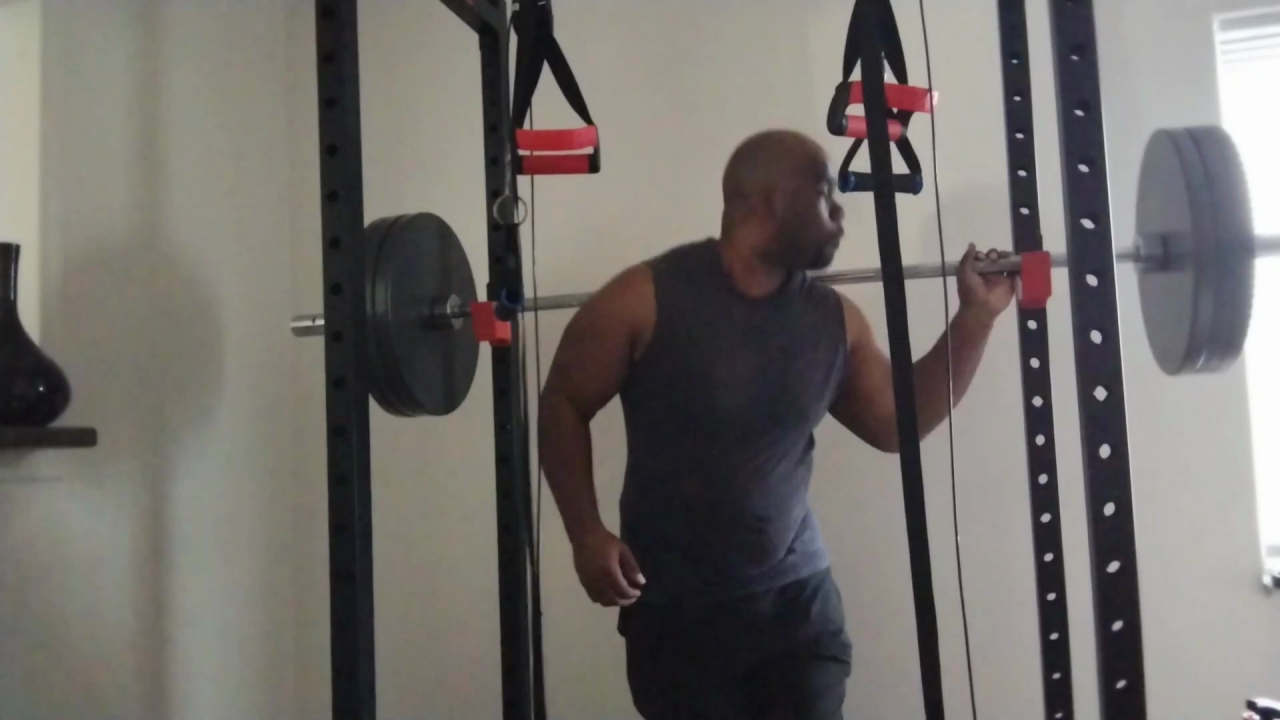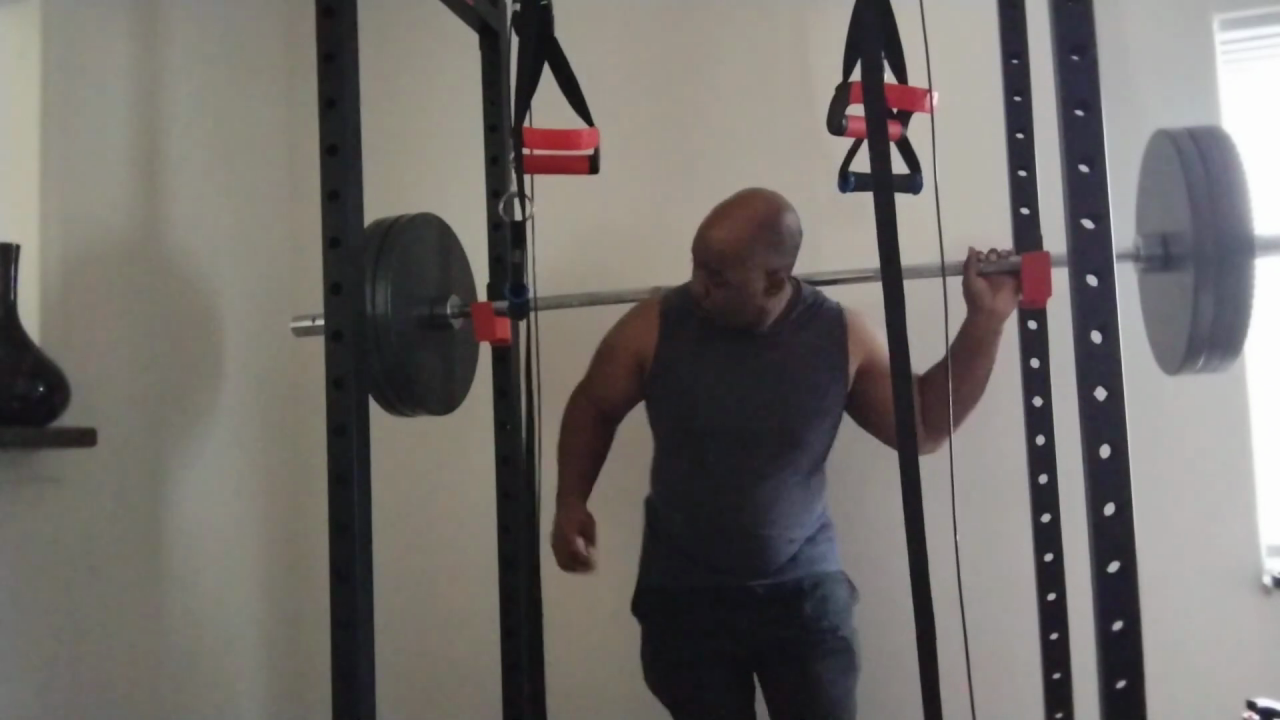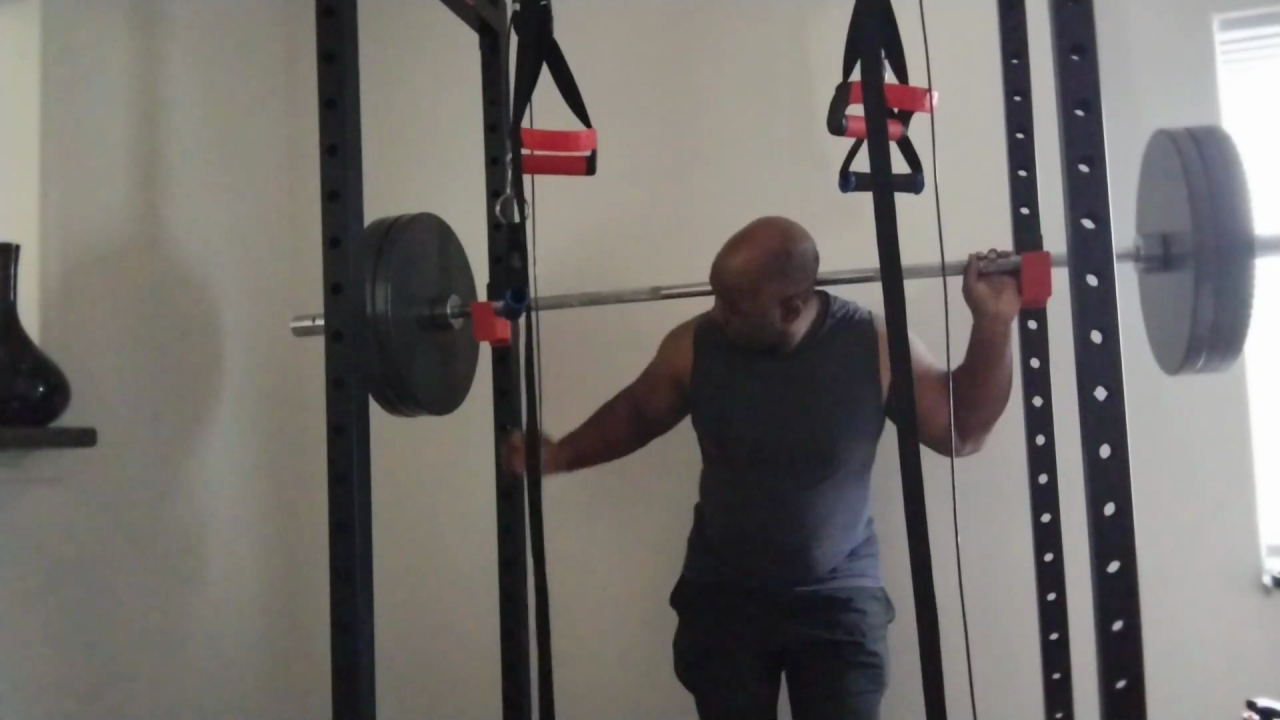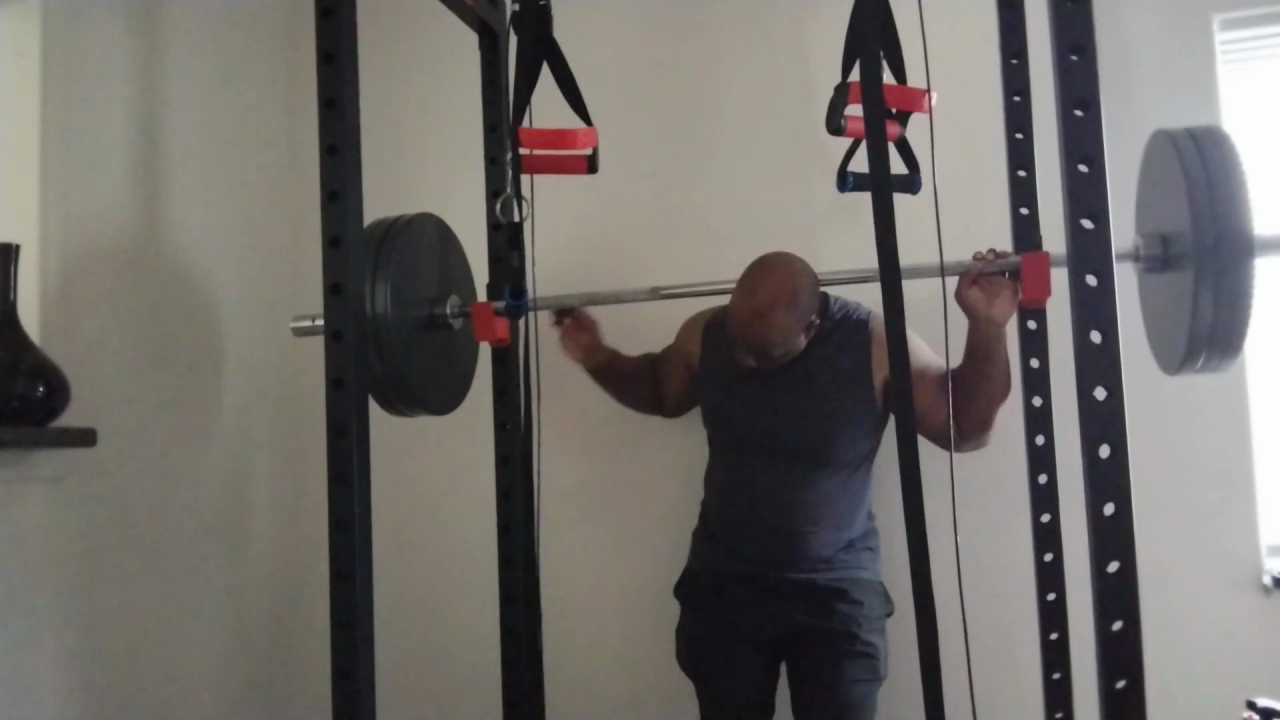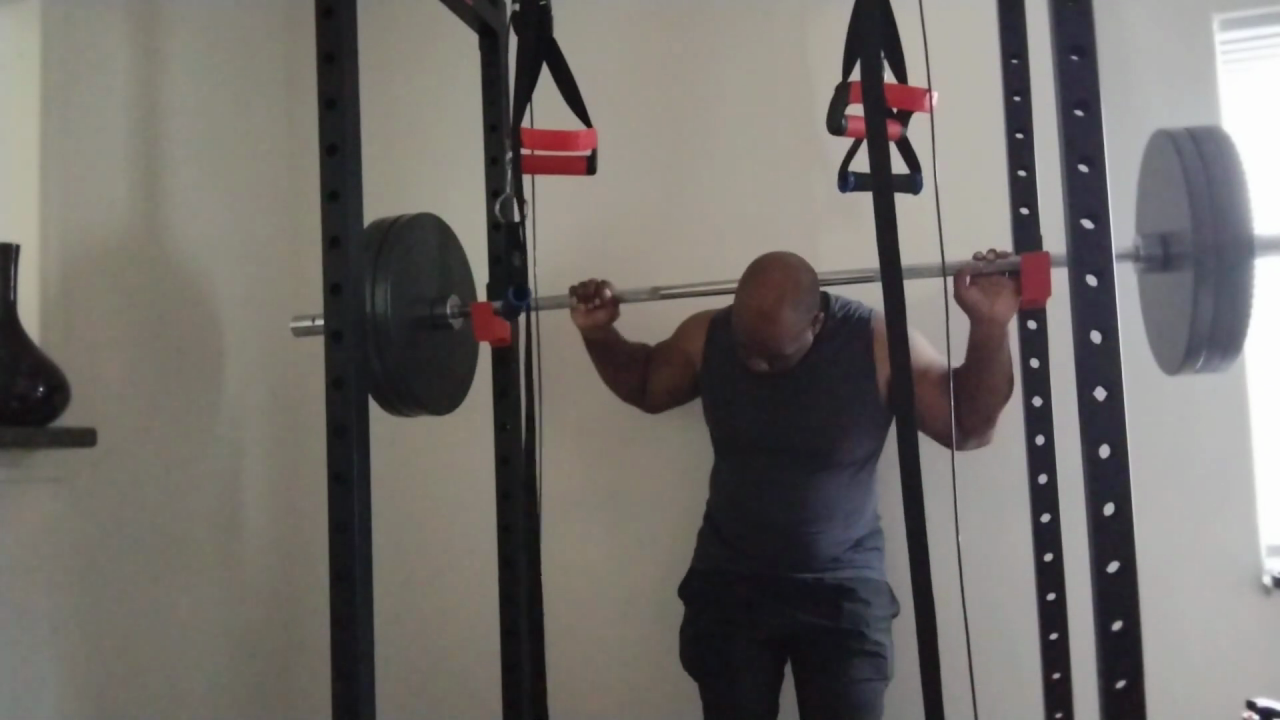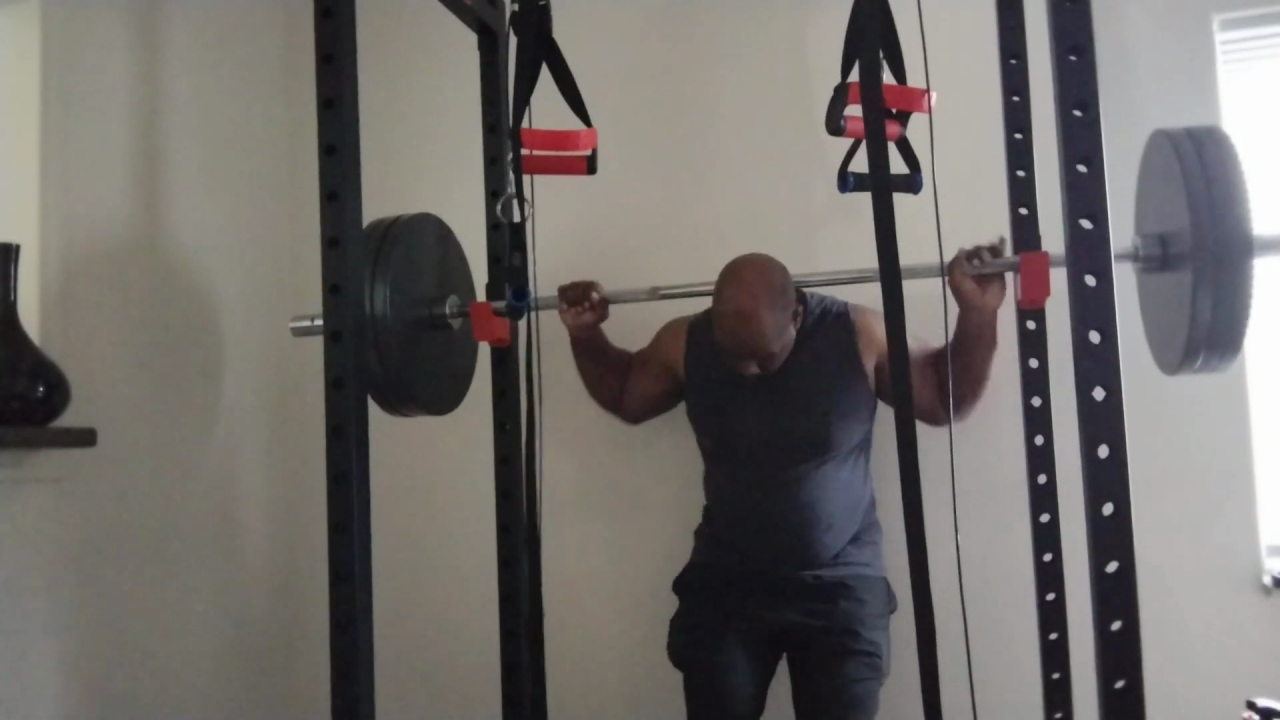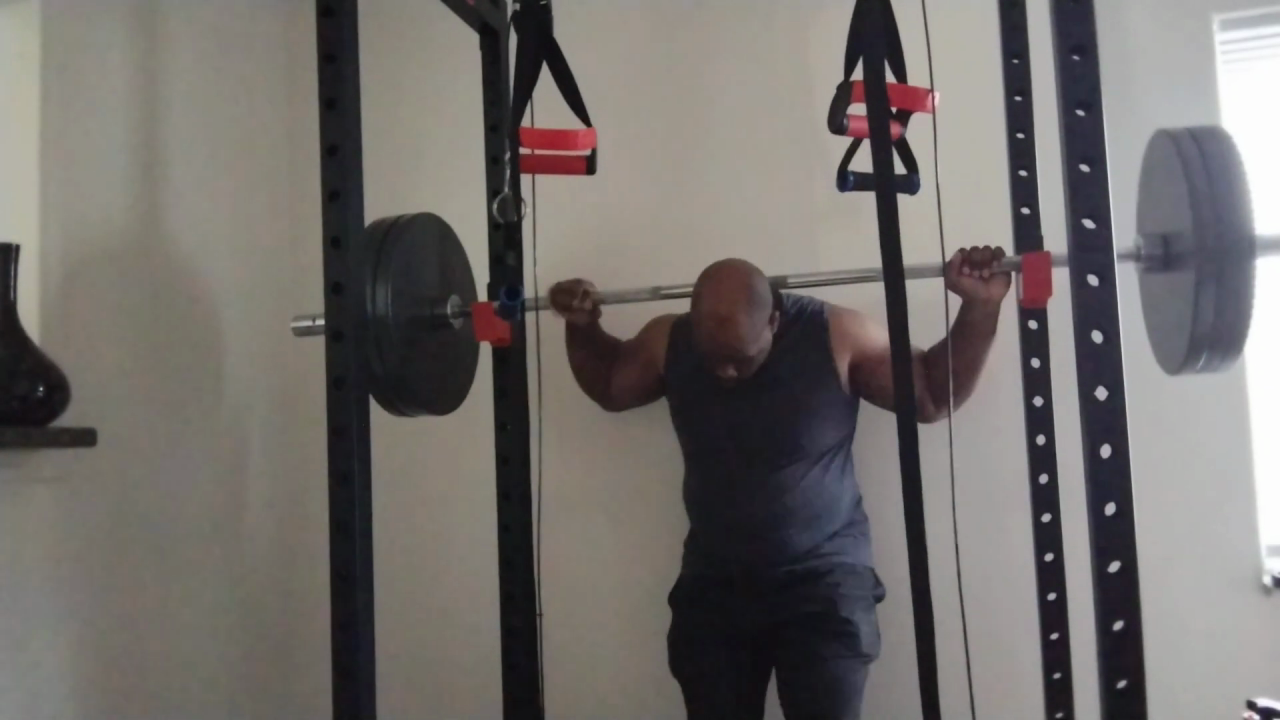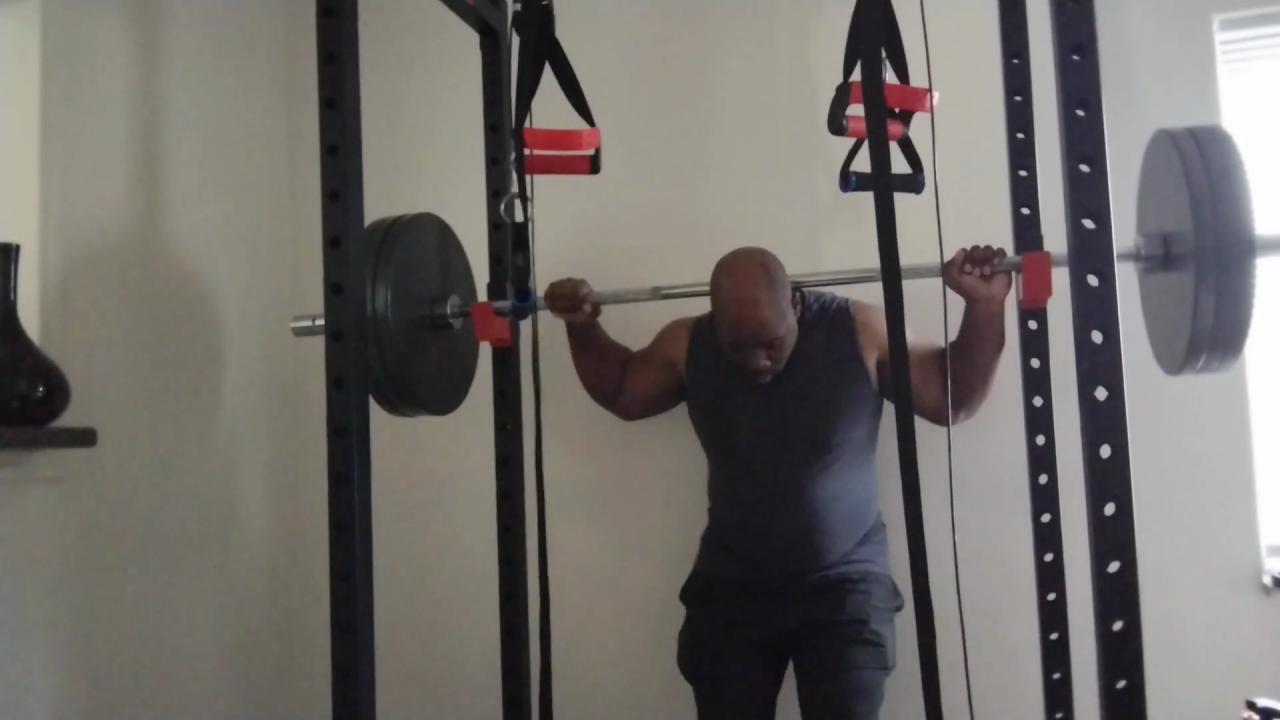
dt=0.5s
person 1, frame 1
left shoulder: (833, 318)
right shoulder: (645, 300)
left elbow: (896, 423)
right elbow: (564, 406)
left wrist: (975, 315)
right wrist: (587, 533)
left hip: (794, 593)
right hip: (677, 600)
person 1, frame 2
left shoulder: (840, 335)
right shoulder: (656, 326)
left elbow: (923, 426)
right elbow: (595, 405)
left wrist: (985, 319)
right wrist: (571, 500)
left hip: (801, 589)
right hip: (686, 596)
person 1, frame 3
left shoulder: (874, 347)
right shoulder: (693, 347)
left elbow: (961, 431)
right elbow: (638, 414)
left wrist: (993, 324)
right wrist: (560, 453)
left hip: (838, 600)
right hip: (723, 596)
person 1, frame 4
left shoulder: (874, 345)
right shoulder: (705, 336)
left elbow: (966, 426)
right elbow: (661, 391)
left wrist: (987, 326)
right wrist: (599, 360)
left hip: (835, 590)
right hip: (723, 585)
person 1, frame 5
left shoulder: (879, 345)
right shoulder: (707, 337)
left elbow: (969, 426)
right elbow: (646, 386)
left wrist: (990, 326)
right wrist: (599, 335)
left hip: (841, 590)
right hip: (729, 585)
person 1, frame 6
left shoulder: (858, 335)
right shoulder: (686, 343)
left elbow: (946, 400)
right elbow: (623, 398)
left wrist: (978, 313)
right wrist: (586, 335)
left hip: (840, 585)
right hip: (726, 581)
person 1, frame 7
left shoulder: (837, 335)
right shoulder: (669, 341)
left elbow: (933, 396)
right elbow: (610, 387)
left wrist: (979, 307)
right wrist: (581, 327)
left hip: (823, 579)
right hip: (715, 585)
person 1, frame 8
left shoulder: (860, 331)
right shoulder: (688, 344)
left elbow: (953, 400)
right elbow: (622, 391)
left wrist: (984, 307)
right wrist: (583, 328)
left hip: (844, 586)
right hip: (731, 588)
